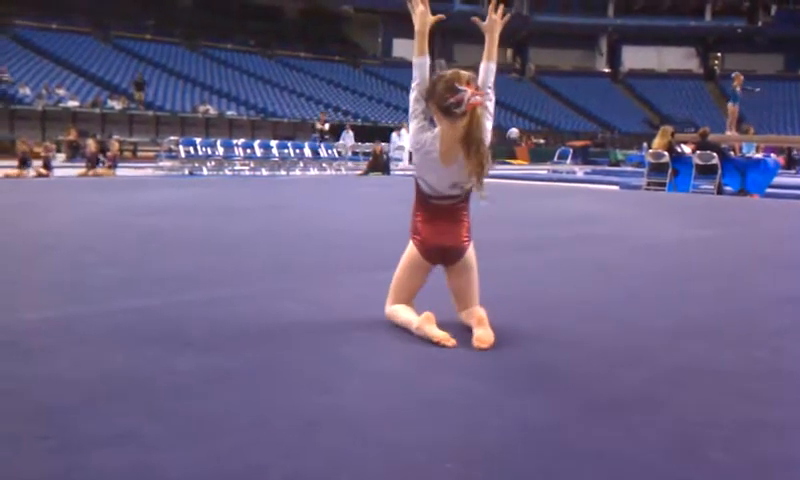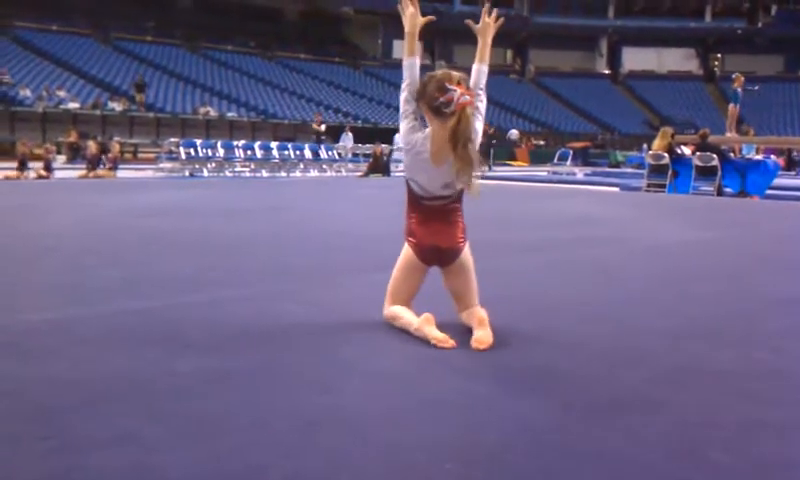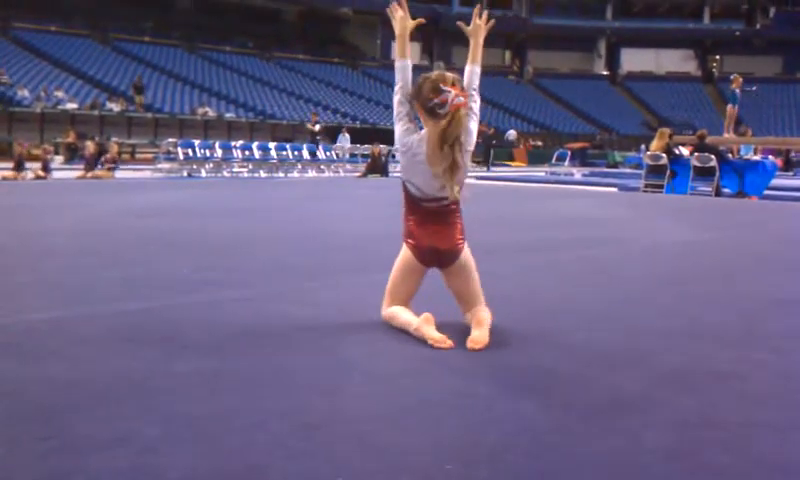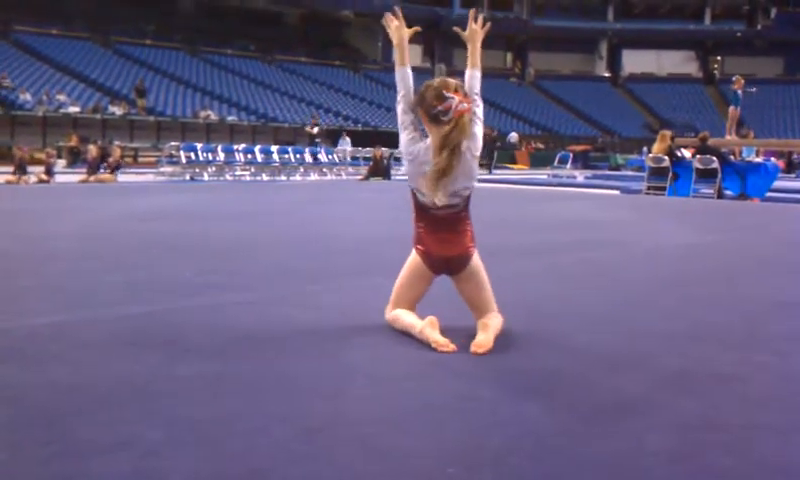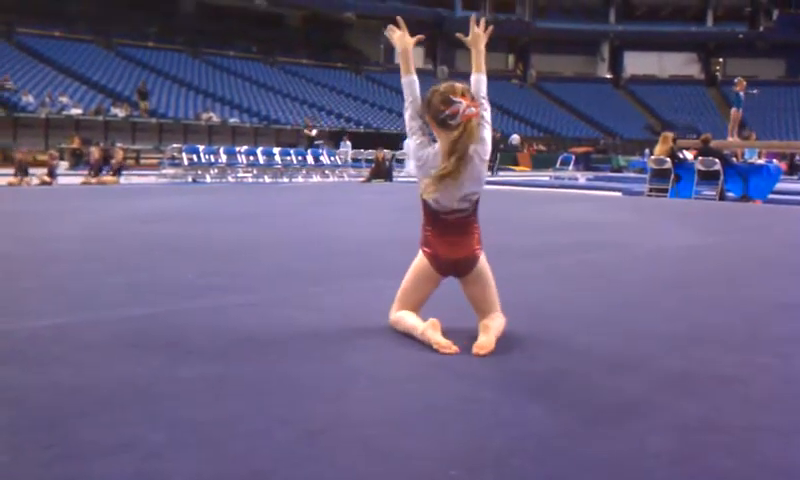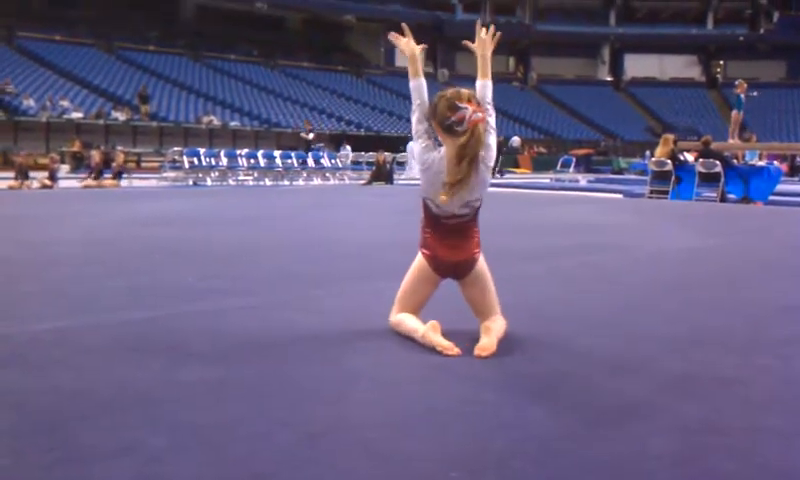
dt=0.1s
person 1, frame 1
left shoulder: (422, 140)
right shoulder: (479, 139)
left elbow: (418, 86)
right elbow: (487, 90)
left wrist: (421, 31)
right wrist: (492, 37)
left hip: (424, 236)
right hip: (459, 237)
left knee: (395, 306)
right knee: (468, 307)
left ankle: (421, 323)
right ankle: (478, 319)
person 1, frame 2
left shoulder: (412, 141)
right shoulder: (470, 140)
left elbow: (407, 88)
right elbow: (479, 91)
left wrist: (412, 32)
right wrist: (485, 40)
left hip: (419, 238)
right hip: (454, 237)
left knee: (393, 309)
right knee: (469, 309)
left ankle: (419, 324)
right ankle: (480, 321)
person 1, frame 3
left shoulder: (408, 142)
right shoulder: (464, 140)
left elbow: (401, 91)
right elbow: (472, 92)
left wrist: (402, 35)
right wrist: (476, 41)
left hip: (417, 240)
right hip: (453, 239)
left knee: (391, 309)
right knee: (478, 308)
left ankle: (418, 323)
right ankle: (478, 322)
person 1, frame 4
left shoulder: (414, 151)
right shoulder: (471, 149)
left elbow: (403, 100)
right elbow: (475, 97)
left wrist: (400, 45)
right wrist: (474, 46)
left hip: (427, 247)
right hip: (462, 247)
left knee: (395, 312)
right knee: (492, 315)
left ankle: (422, 327)
right ankle: (487, 328)
person 1, frame 5
left shoulder: (423, 155)
right shoulder: (480, 152)
left elbow: (410, 106)
right elbow: (481, 101)
left wrist: (404, 53)
right wrist: (477, 50)
left hip: (434, 249)
right hip: (470, 249)
left knee: (399, 313)
right knee: (495, 316)
left ankle: (424, 328)
right ankle: (489, 329)
person 1, frame 6
left shoulder: (428, 160)
right shoulder: (485, 158)
left elbow: (418, 108)
right elbow: (487, 106)
left wrist: (413, 60)
right wrist: (483, 56)
left hip: (434, 253)
right hip: (469, 254)
left knee: (399, 316)
right knee: (495, 318)
left ankle: (426, 333)
right ankle: (490, 331)
